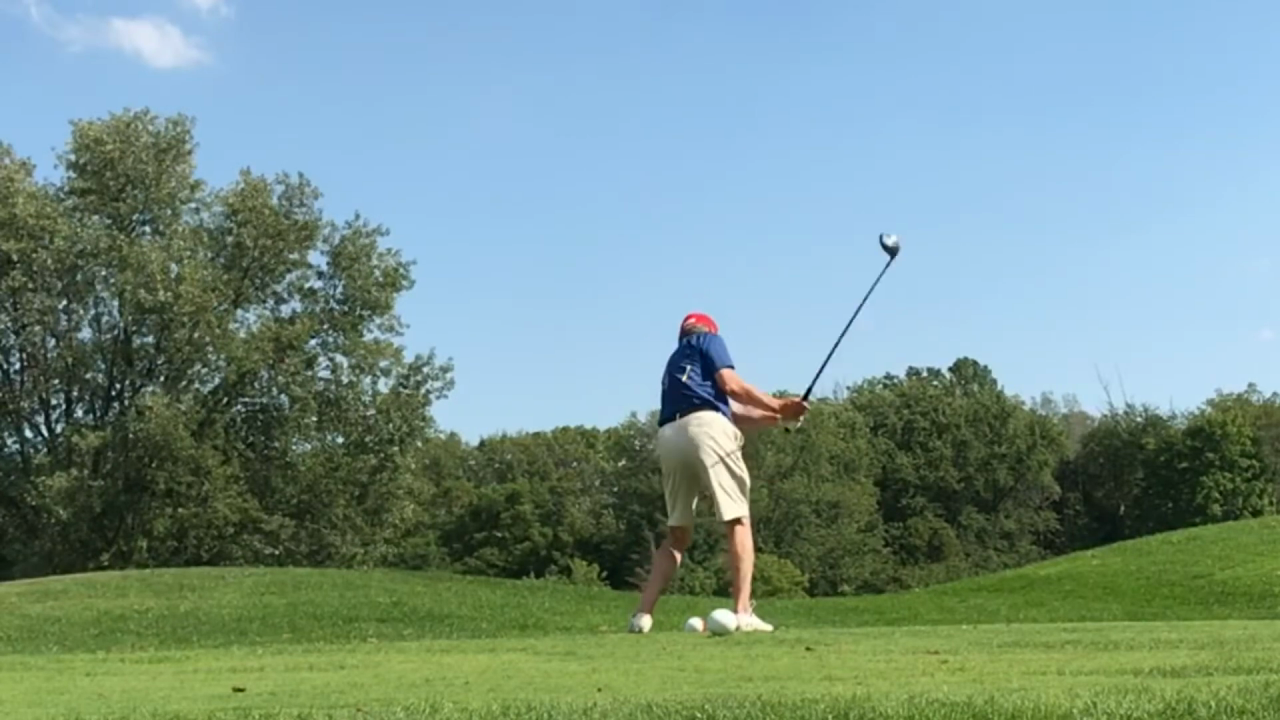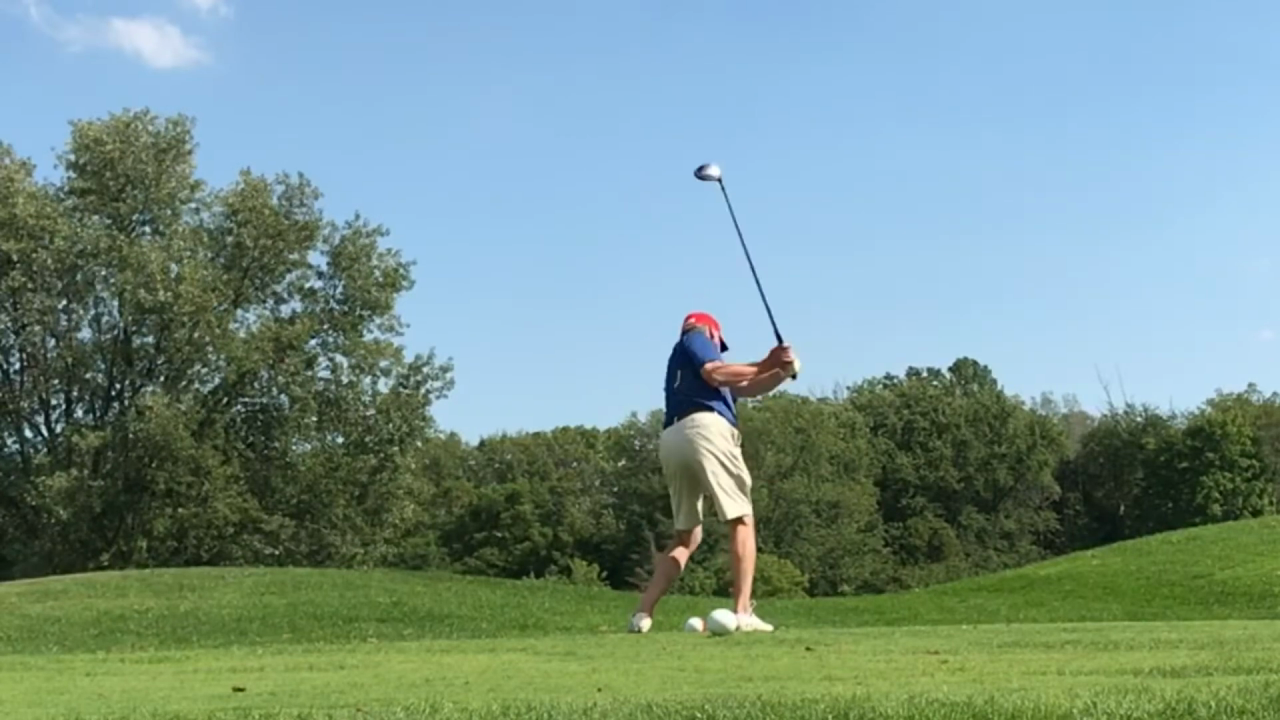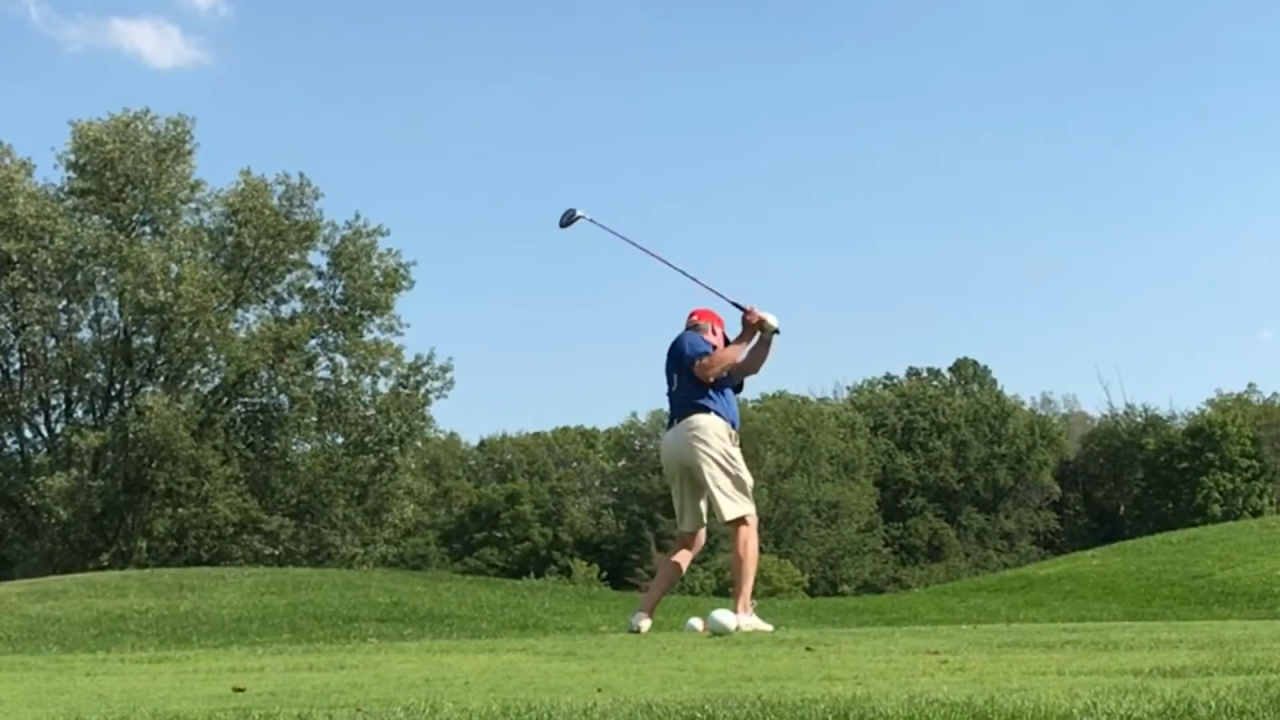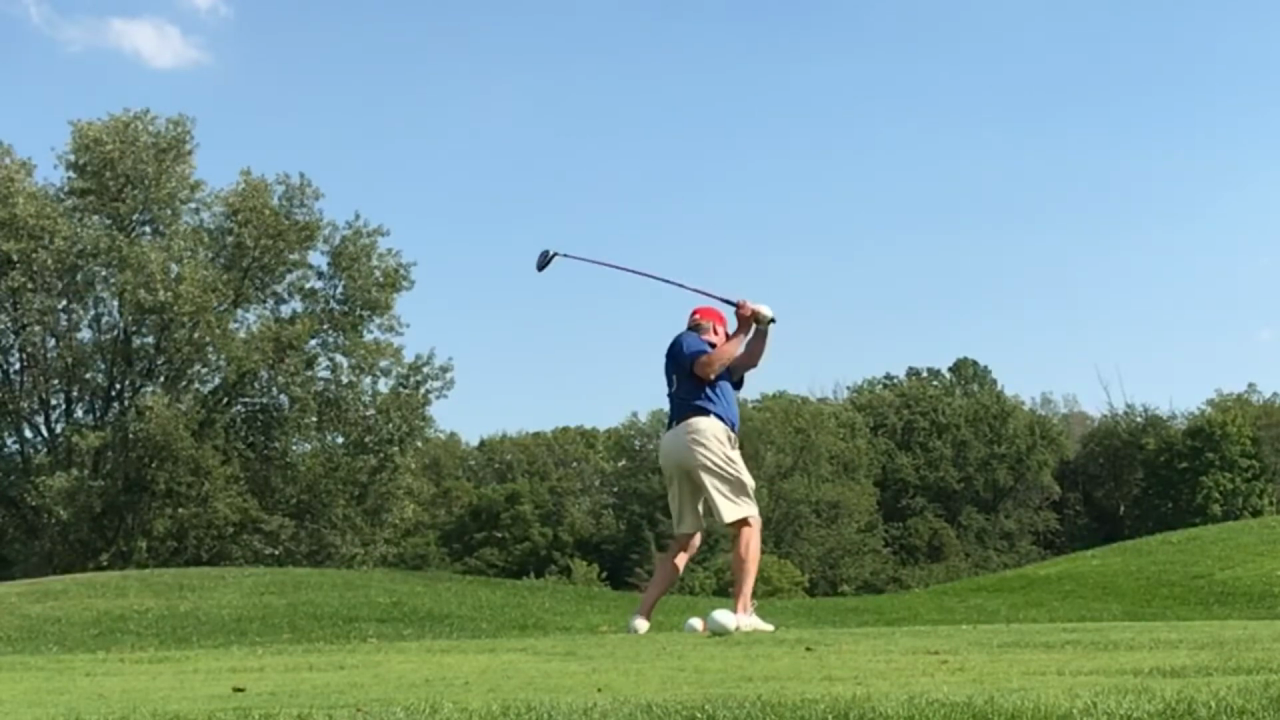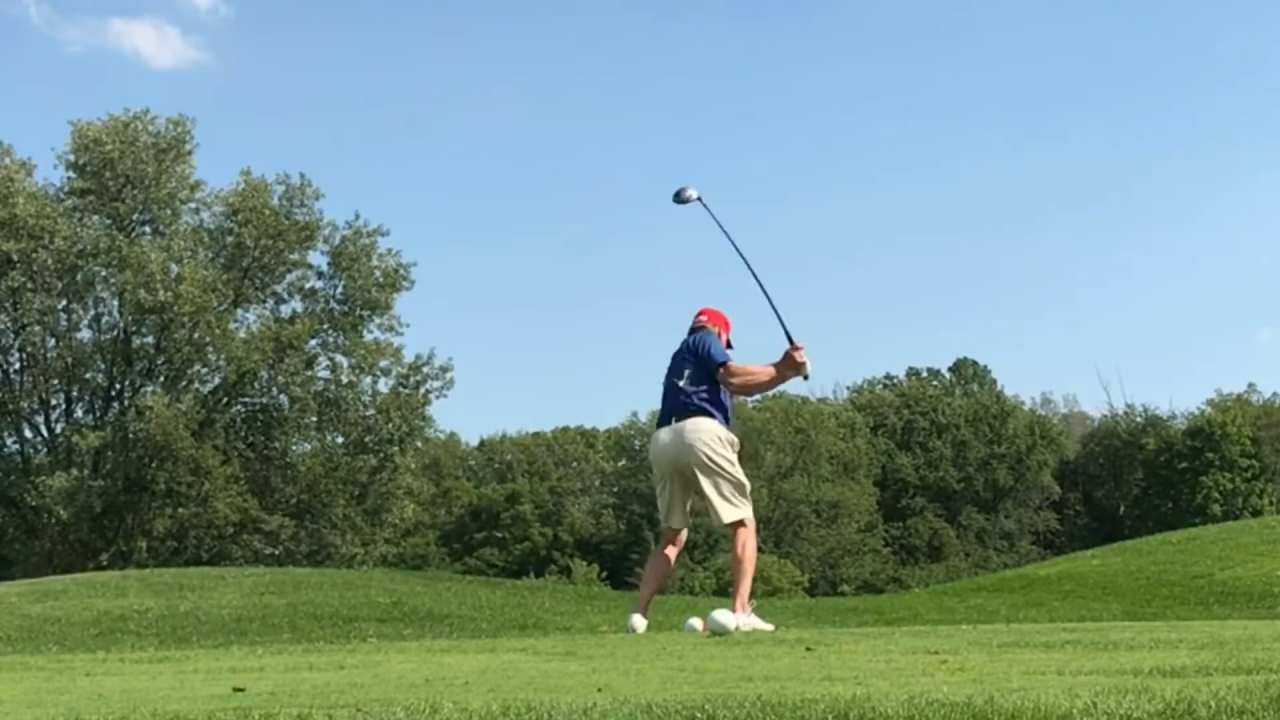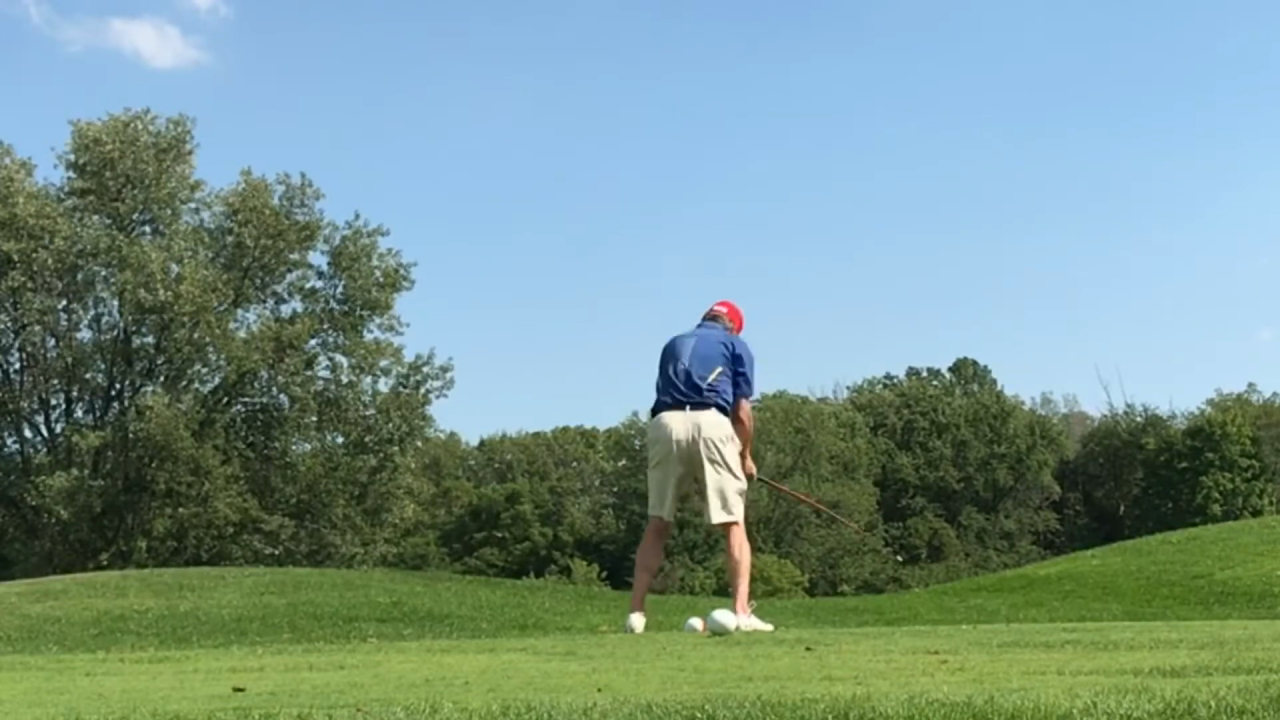
dt=0.1s
person 1, frame 1
left shoulder: (675, 366)
right shoulder: (702, 340)
left elbow: (733, 407)
right elbow: (731, 385)
left wrist: (776, 417)
right wrist: (776, 406)
left hip: (670, 439)
right hip: (705, 429)
left knee: (677, 534)
right knee: (738, 522)
left ankle: (643, 613)
right ankle: (743, 612)
person 1, frame 2
left shoulder: (682, 366)
right shoulder: (694, 340)
left elbow: (745, 388)
right elbow: (714, 374)
left wrist: (780, 368)
right wrist: (765, 365)
left hip: (673, 441)
right hip: (704, 431)
left knee: (687, 538)
right knee: (741, 521)
left ankle: (642, 613)
right ankle: (742, 612)
person 1, frame 3
right shoulder: (687, 341)
left elbow: (748, 367)
right elbow: (706, 369)
left wrist: (765, 333)
right wrist: (746, 338)
left hip: (676, 445)
right hip: (705, 434)
left knee: (689, 540)
right knee: (746, 522)
left ankle: (643, 613)
right ankle: (743, 612)
person 1, frame 4
right shoulder: (685, 340)
left elbow: (745, 361)
right elbow: (707, 367)
left wrist: (760, 326)
right wrist: (742, 332)
left hip: (675, 447)
right hip: (703, 435)
left knee: (685, 541)
right knee: (748, 523)
left ankle: (641, 615)
right ankle: (743, 612)
person 1, frame 5
left shoulder: (686, 357)
right shoulder: (704, 344)
left elbow: (743, 383)
right elbow: (733, 376)
left wrist: (785, 368)
right wrist: (781, 368)
left hip: (665, 442)
right hip: (702, 436)
left knee: (672, 538)
right knee: (744, 525)
left ankle: (639, 614)
right ankle: (741, 611)
person 1, frame 6
left shoulder: (675, 343)
right shoulder: (737, 346)
right elbow: (741, 412)
right wrist: (745, 457)
left hip: (666, 427)
right hip: (710, 427)
left knee: (656, 528)
right knee: (733, 525)
left ankle: (636, 614)
right ankle: (741, 611)
